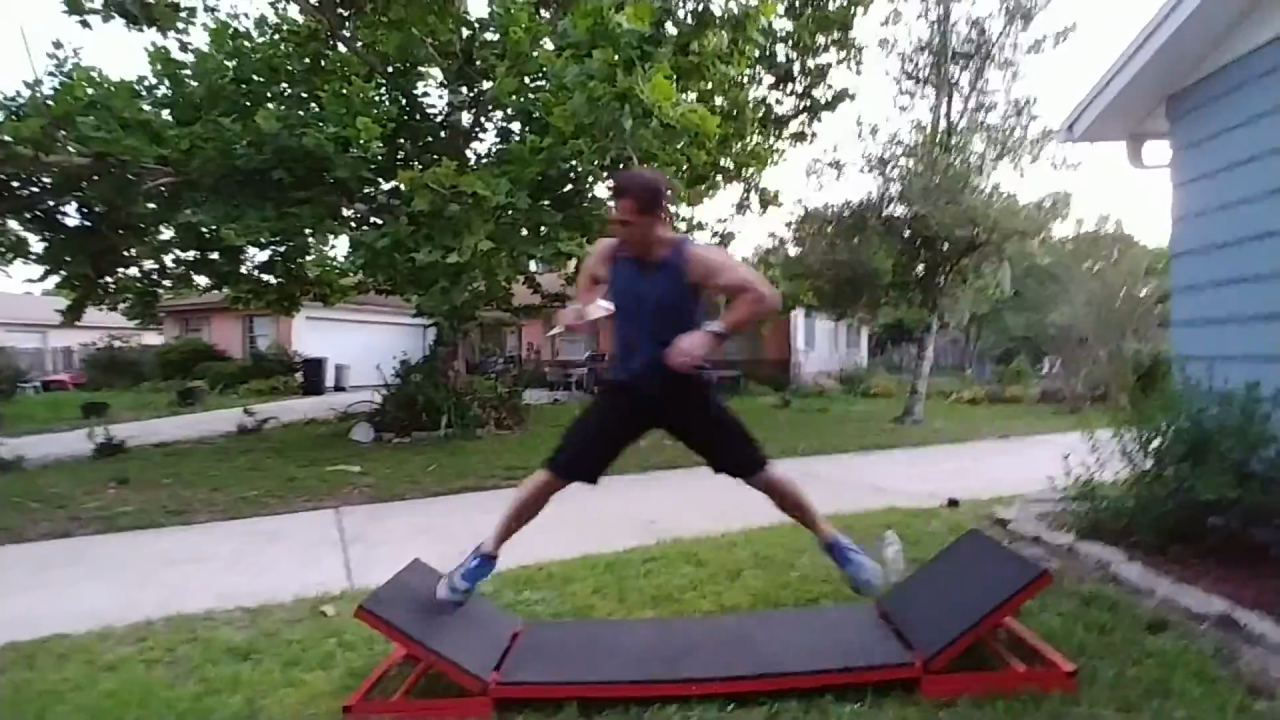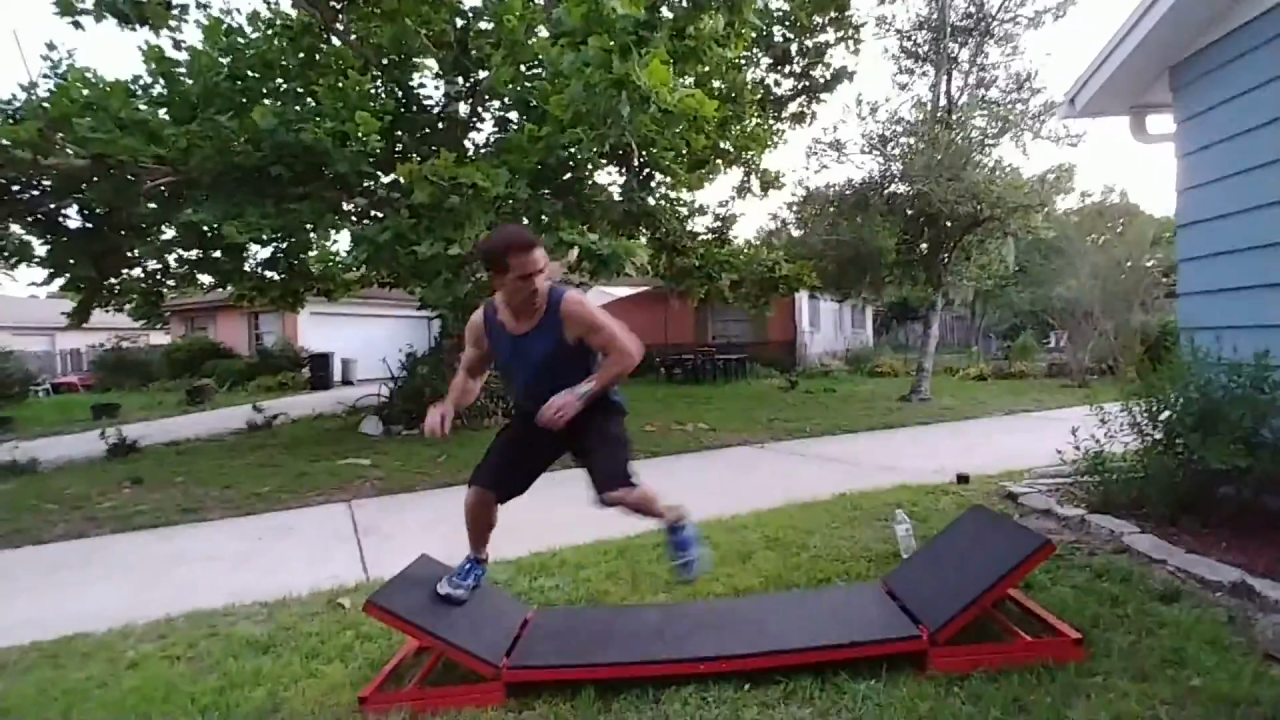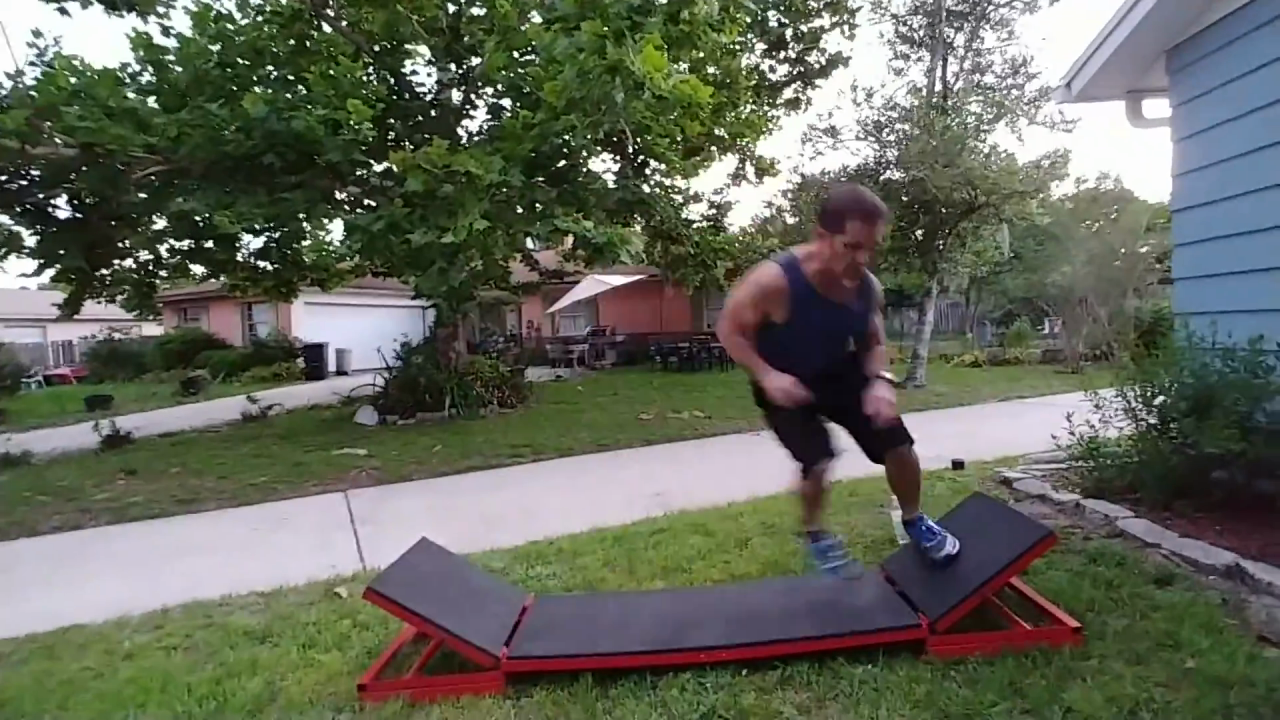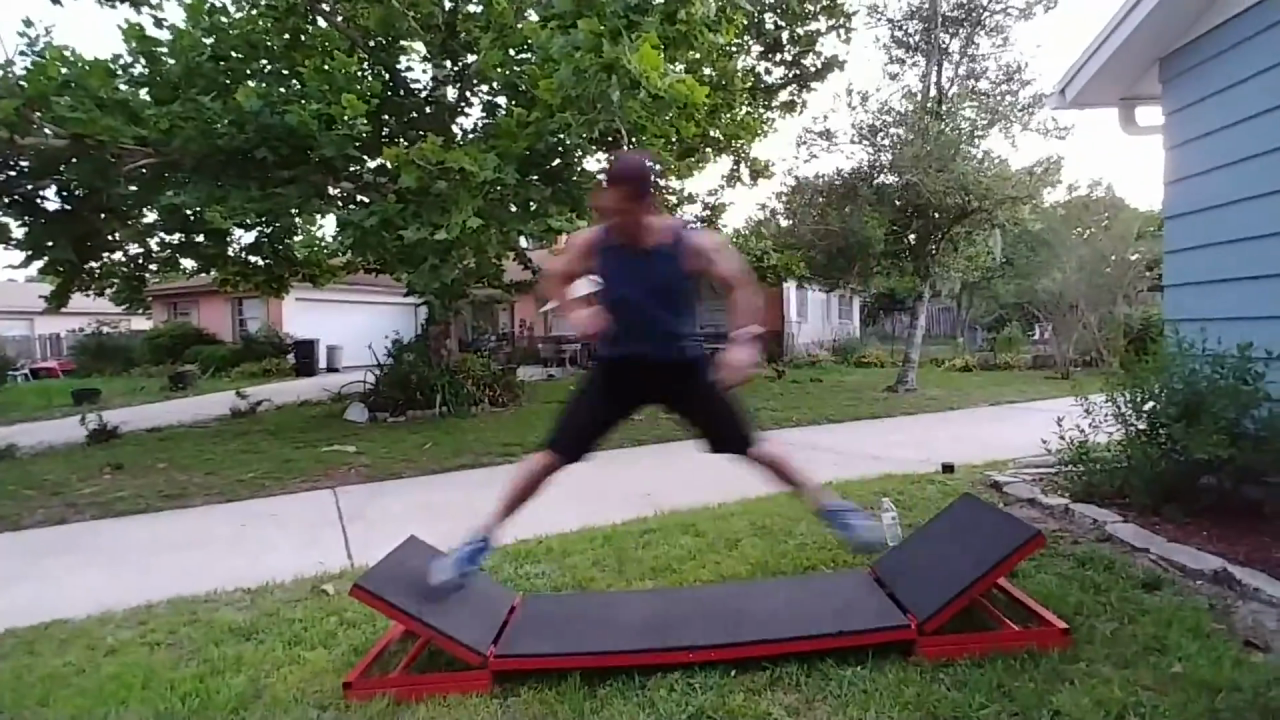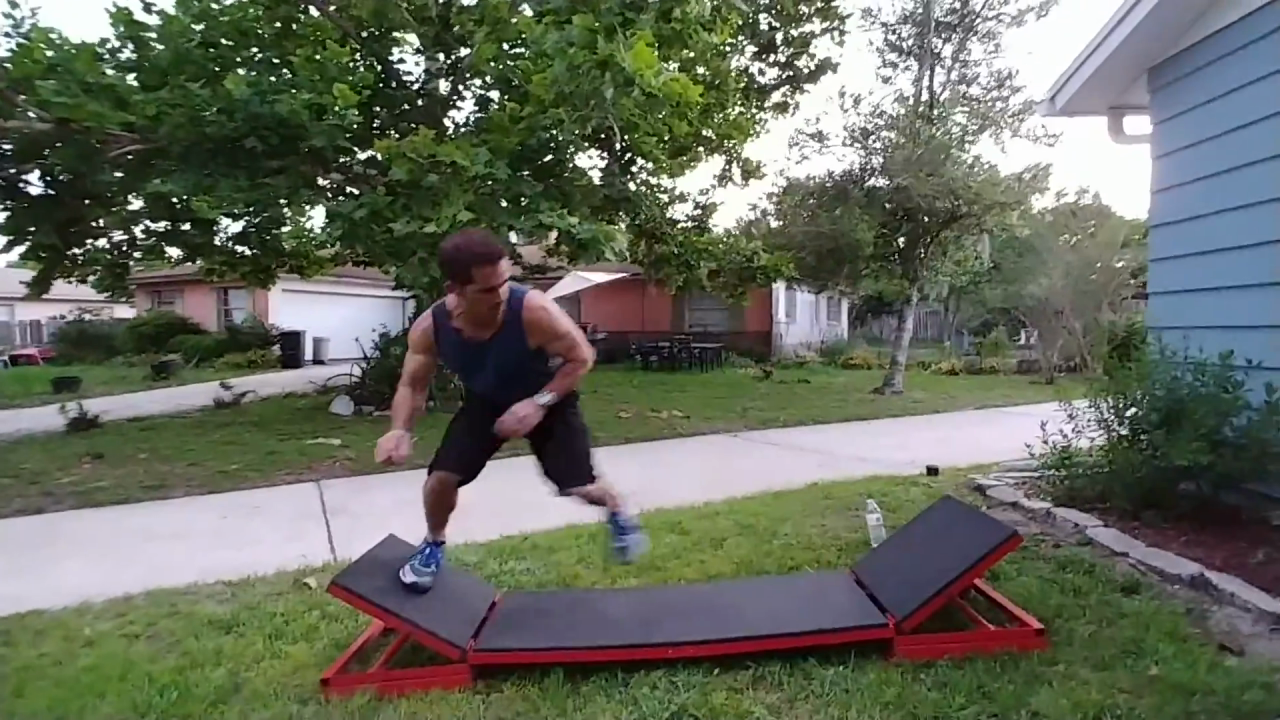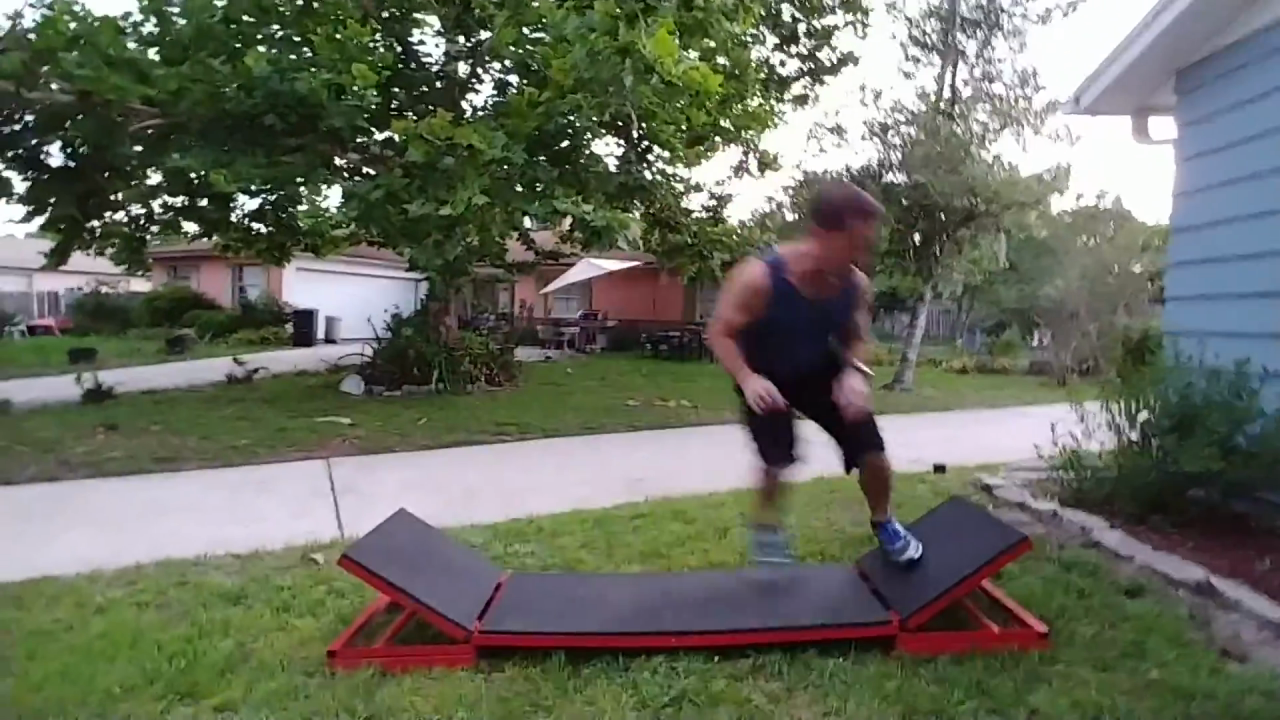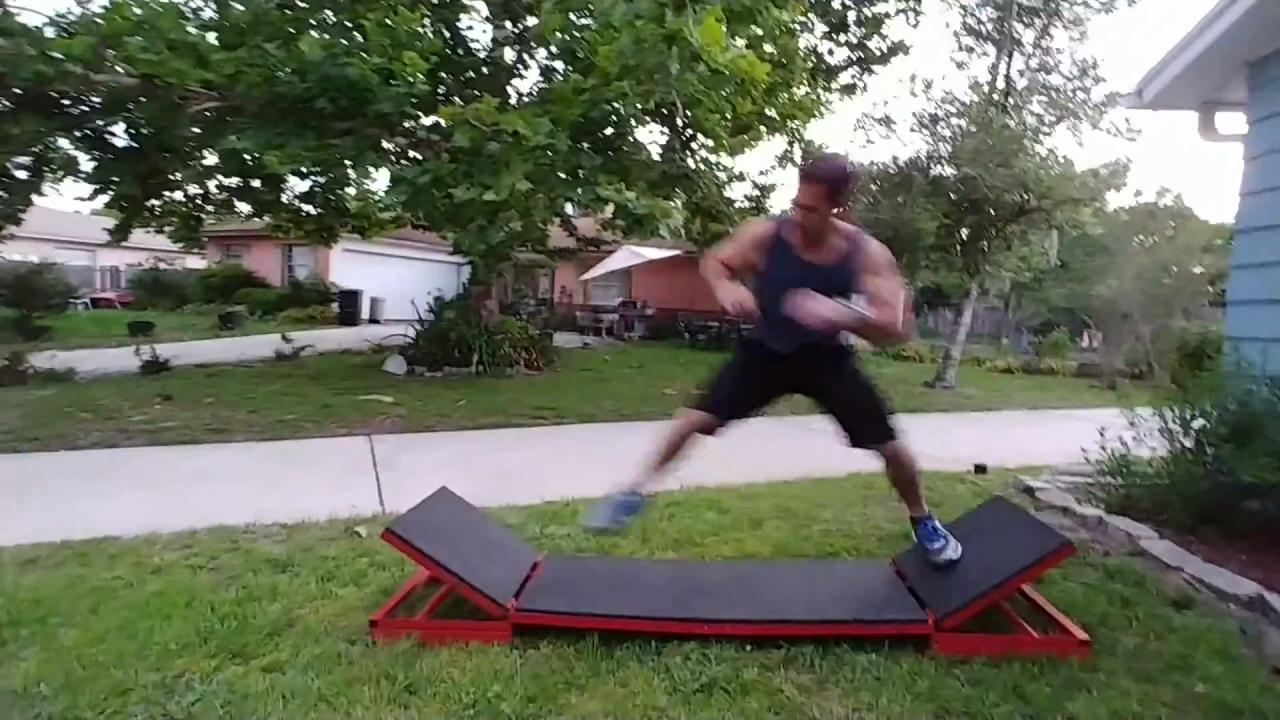
dt=0.5s
person 1, frame 1
left shoulder: (694, 259)
right shoulder: (609, 252)
left elbow: (764, 297)
right elbow: (587, 279)
left wrist: (711, 334)
right wrist: (578, 305)
left hip: (683, 389)
right hip: (625, 390)
left knee: (757, 472)
right knee: (554, 473)
left ankle: (832, 543)
right ankle: (488, 552)
person 1, frame 2
left shoulder: (570, 307)
right shoulder: (483, 321)
left elbow: (630, 353)
right elbow: (470, 373)
left wrist: (580, 392)
right wrist: (447, 405)
left hip: (591, 410)
right hip: (535, 415)
left knee: (614, 490)
right knee: (481, 489)
left ankle: (674, 522)
right ankle: (477, 560)
person 1, frame 3
left shoulder: (867, 287)
right shoulder: (773, 280)
left elbow: (873, 341)
right elbow: (730, 329)
left wrist: (880, 381)
right wrist: (768, 376)
left hip: (836, 375)
right hip: (783, 383)
left knee: (898, 447)
right knee: (818, 462)
left ankle: (914, 521)
right ankle: (815, 534)
person 1, frame 4
left shoulder: (691, 243)
right shoulder: (593, 241)
left elbow: (743, 285)
right elbow: (552, 278)
left wrist: (745, 338)
right wrist: (574, 310)
left hip: (680, 367)
right hip: (618, 368)
left knee: (746, 445)
right knee: (553, 455)
left ankle: (831, 507)
right ankle: (484, 537)
person 1, frame 5
left shoulder: (533, 309)
right shoulder: (430, 327)
left elbow: (582, 358)
right elbow: (411, 385)
left wrist: (539, 402)
right wrist: (399, 430)
left hip: (547, 400)
right hip: (485, 405)
left knee: (580, 488)
right knee: (442, 477)
left ankle: (618, 512)
right ankle: (433, 545)
person 1, frame 6
left shoulder: (855, 285)
right shoulder: (759, 276)
left elbow: (854, 337)
right elbow: (719, 333)
left wrist: (853, 373)
right wrist: (748, 379)
left hip: (820, 373)
right hip: (766, 378)
left knee: (871, 453)
right knee: (777, 462)
left ankle: (883, 523)
right ankle: (767, 527)
person 1, frame 7
left shoulder: (868, 254)
right shoulder: (766, 233)
left elbow: (895, 328)
right elbow: (715, 262)
left wrist: (844, 312)
right wrist: (727, 288)
left hip: (825, 357)
right hip: (762, 350)
left knee: (887, 442)
right knee: (699, 417)
left ankle: (922, 520)
right ankle: (634, 493)
